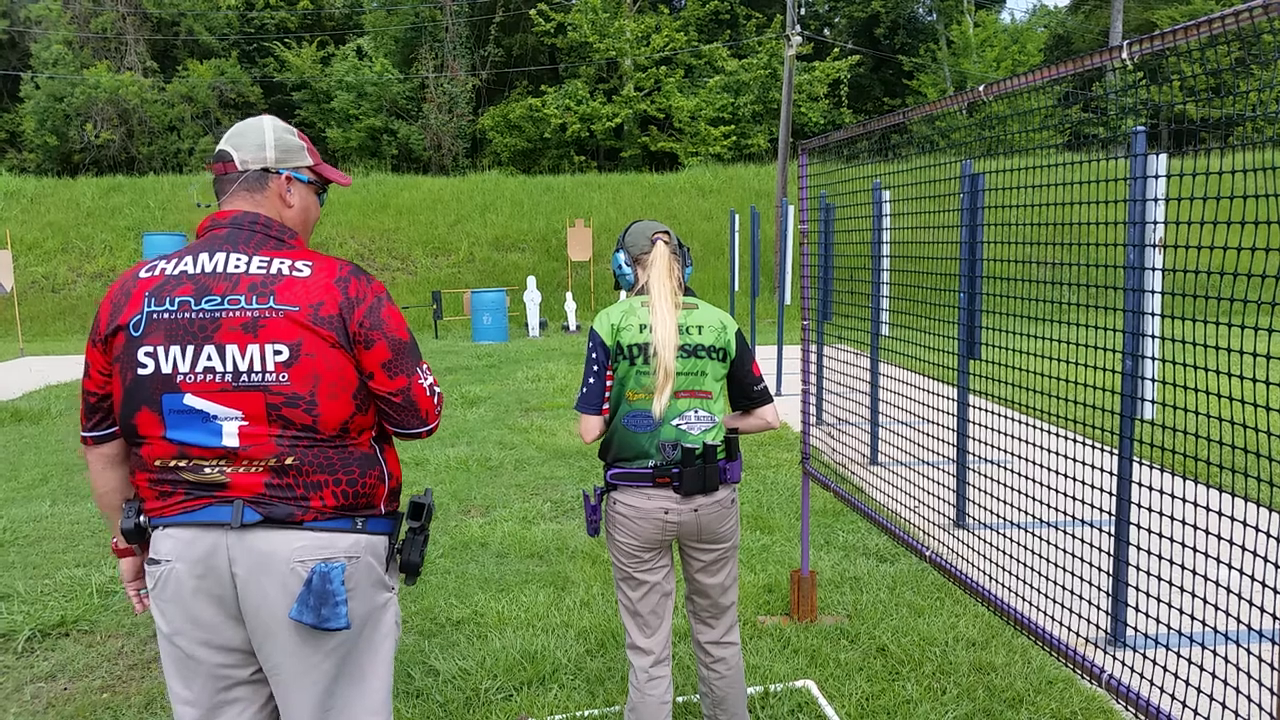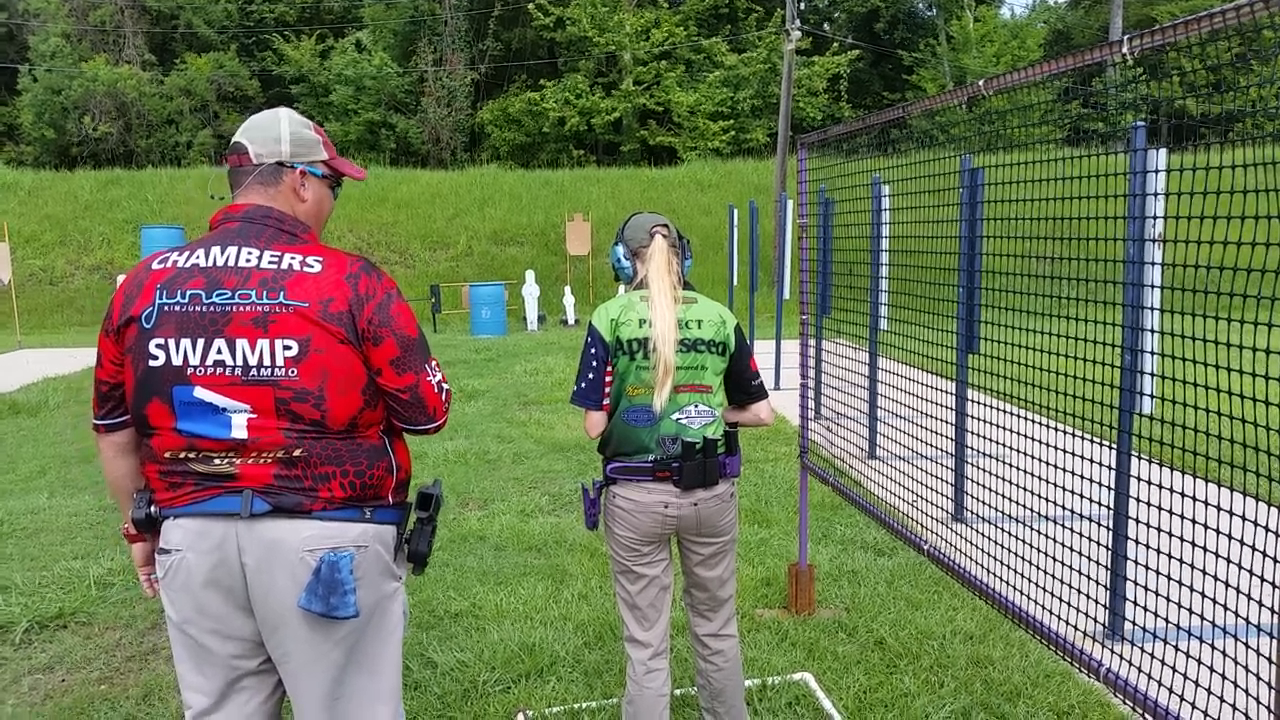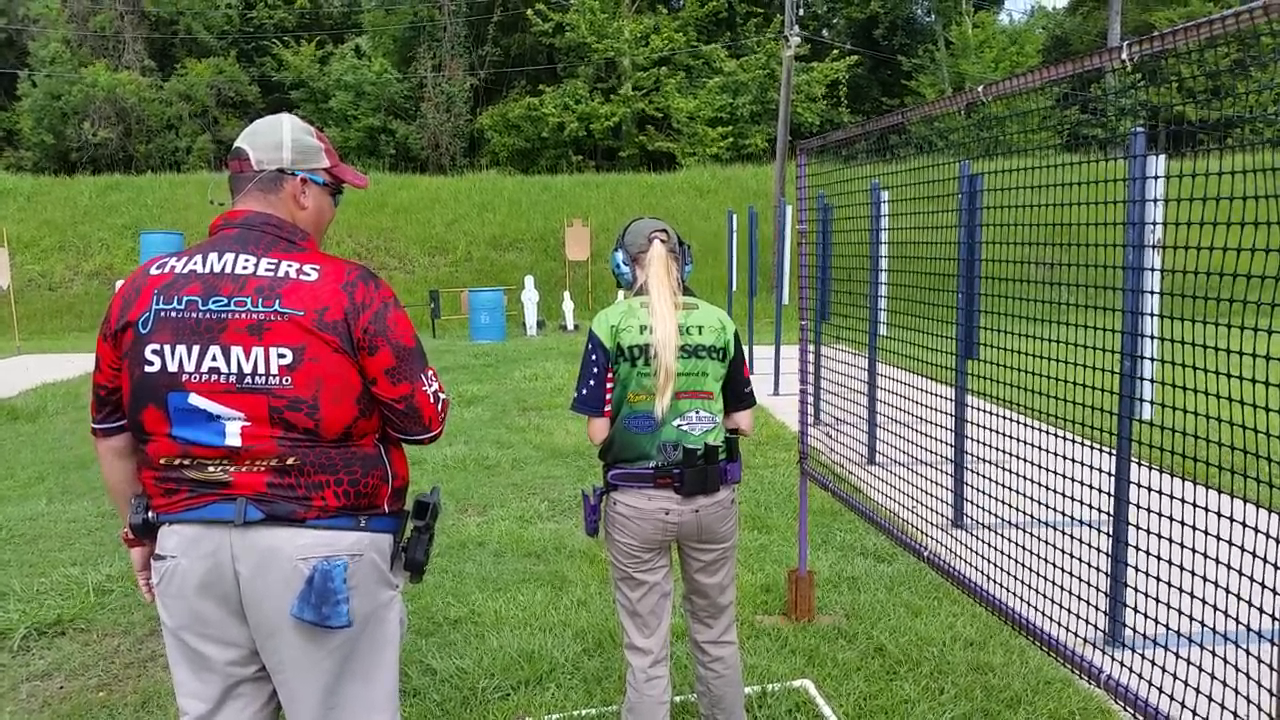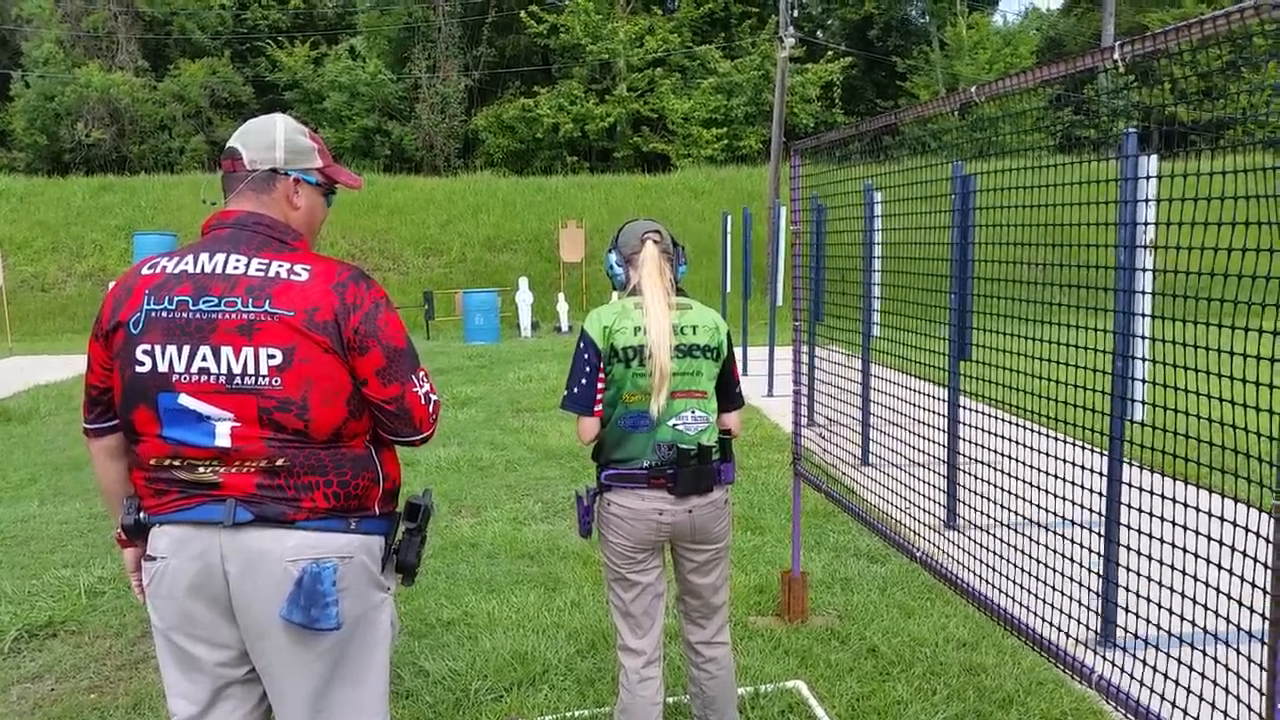
dt=0.5s
person 1, frame 1
left shoulder: (129, 293)
right shoulder: (341, 286)
left elbow: (103, 443)
right elbow: (420, 418)
left wrist: (129, 541)
left hip: (184, 549)
right hip: (316, 551)
person 1, frame 2
left shoulder: (143, 283)
right shoulder: (351, 281)
left elbow: (115, 432)
right elbow: (427, 413)
left wrist: (141, 528)
left hip: (194, 538)
right hip: (325, 538)
person 1, frame 3
left shoulder: (142, 289)
right shoulder: (348, 289)
left elbow: (113, 435)
right elbow: (424, 422)
left wrist: (139, 531)
left hip: (190, 545)
right hip: (322, 550)
person 1, frame 4
left shoulder: (133, 289)
right shoulder: (340, 289)
left elbow: (105, 435)
right elbow: (415, 423)
left wrist: (133, 533)
left hip: (180, 545)
right hip: (311, 550)
person 2, frame 1
left shoulder: (613, 322)
right shoulder: (720, 322)
left elbow: (590, 430)
right elbow: (767, 417)
left hip: (638, 501)
right hip: (712, 497)
left knee: (648, 648)
right knee: (719, 632)
person 2, frame 2
left shoulder: (612, 316)
right shoulder: (719, 316)
left elbow: (594, 425)
right elbow: (761, 412)
left hip: (637, 495)
right hip: (711, 490)
left knee: (646, 640)
right knee: (717, 627)
person 2, frame 3
left shoulder: (611, 323)
right shoulder: (719, 322)
left elbow: (598, 432)
right elbow: (742, 423)
left hip: (637, 502)
right hip: (711, 497)
left knee: (646, 648)
right knee: (717, 634)
person 2, frame 4
left shoulder: (604, 322)
right shoulder: (711, 322)
left elbow: (588, 430)
right elbow: (730, 422)
left hip: (631, 501)
right hip: (705, 495)
left knee: (639, 648)
right knee: (710, 635)
